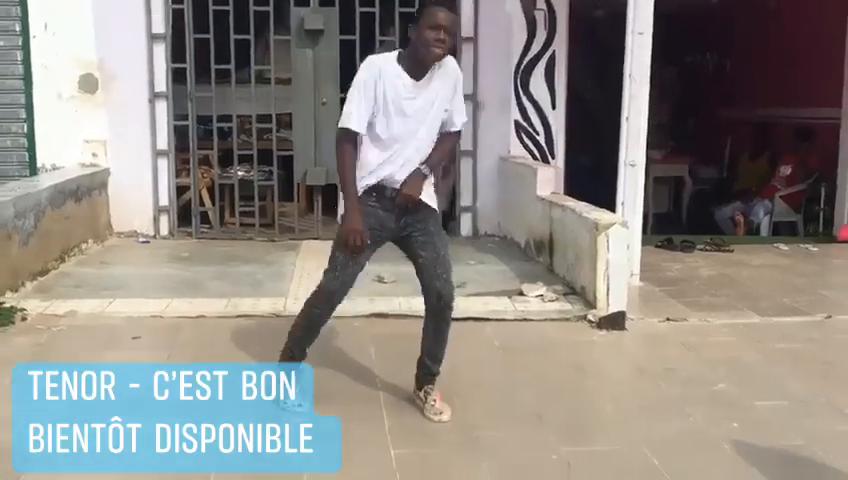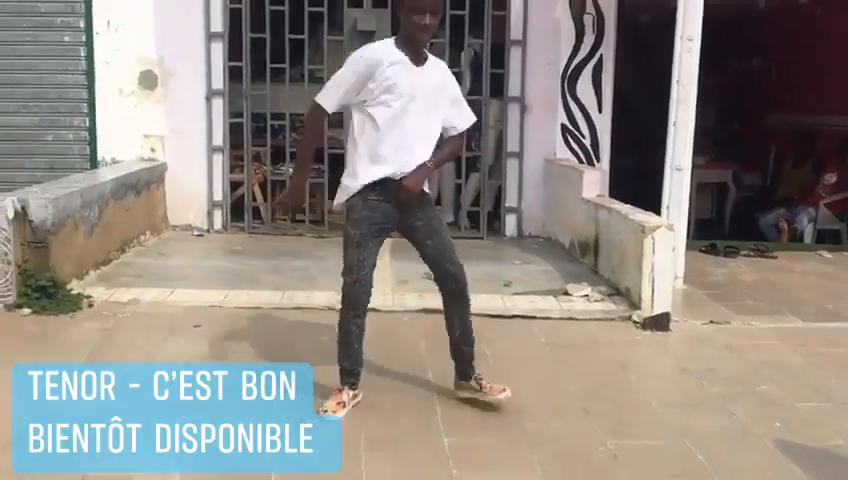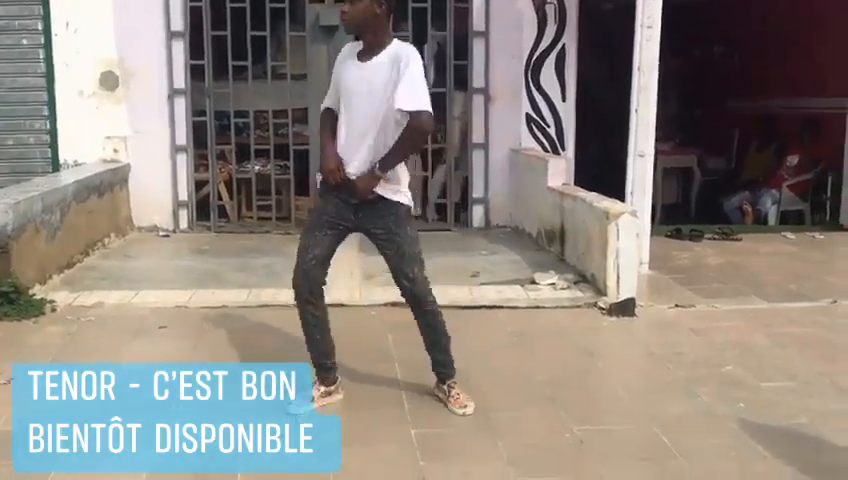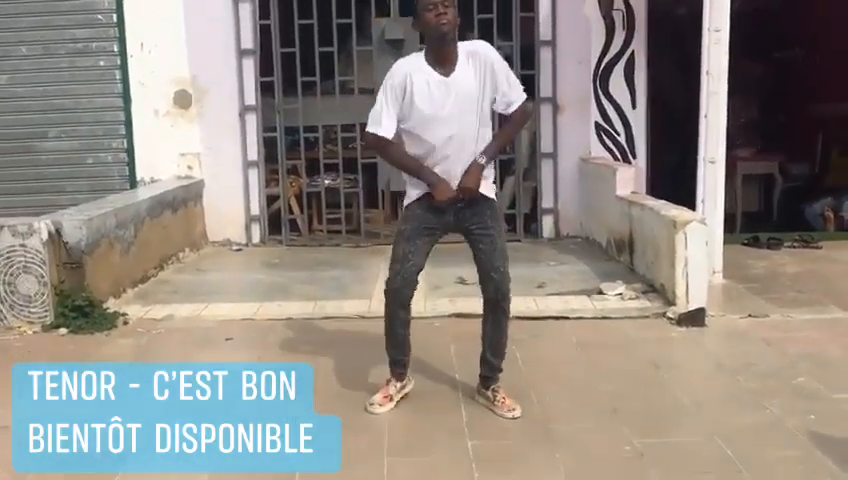
dt=1s
person 1, frame 1
left shoulder: (450, 73)
right shoulder: (375, 69)
right elbow: (347, 139)
left wrist: (422, 174)
right wrist: (353, 209)
left hip: (418, 201)
right hip: (371, 197)
left knee: (441, 293)
right knee: (331, 289)
left ankle: (426, 384)
person 1, frame 2
left shoulder: (441, 75)
right shoulder: (371, 58)
left elbow: (458, 133)
right elbow: (319, 111)
left wrist: (426, 169)
right wrist: (298, 180)
left hip: (414, 192)
right hip: (367, 192)
left knee: (454, 279)
right knee: (356, 291)
left ankle: (466, 373)
right ankle: (349, 385)
person 1, frame 3
left shoulder: (404, 57)
right shoulder: (345, 56)
left elbow: (420, 125)
left wrist: (375, 172)
right wrist: (328, 150)
left hip: (384, 194)
right hip: (336, 191)
left knee: (417, 289)
right knee: (305, 281)
left ankle: (446, 380)
right ankle: (327, 381)
person 1, frame 4
left shoulder: (483, 56)
right shoulder: (405, 71)
left elbow: (520, 111)
right elbow: (376, 137)
left wrist: (481, 162)
right wrist: (431, 179)
left hip: (478, 195)
right hip: (425, 197)
left knee: (498, 289)
right knee: (398, 287)
left ankle: (489, 384)
right ankle: (399, 376)
